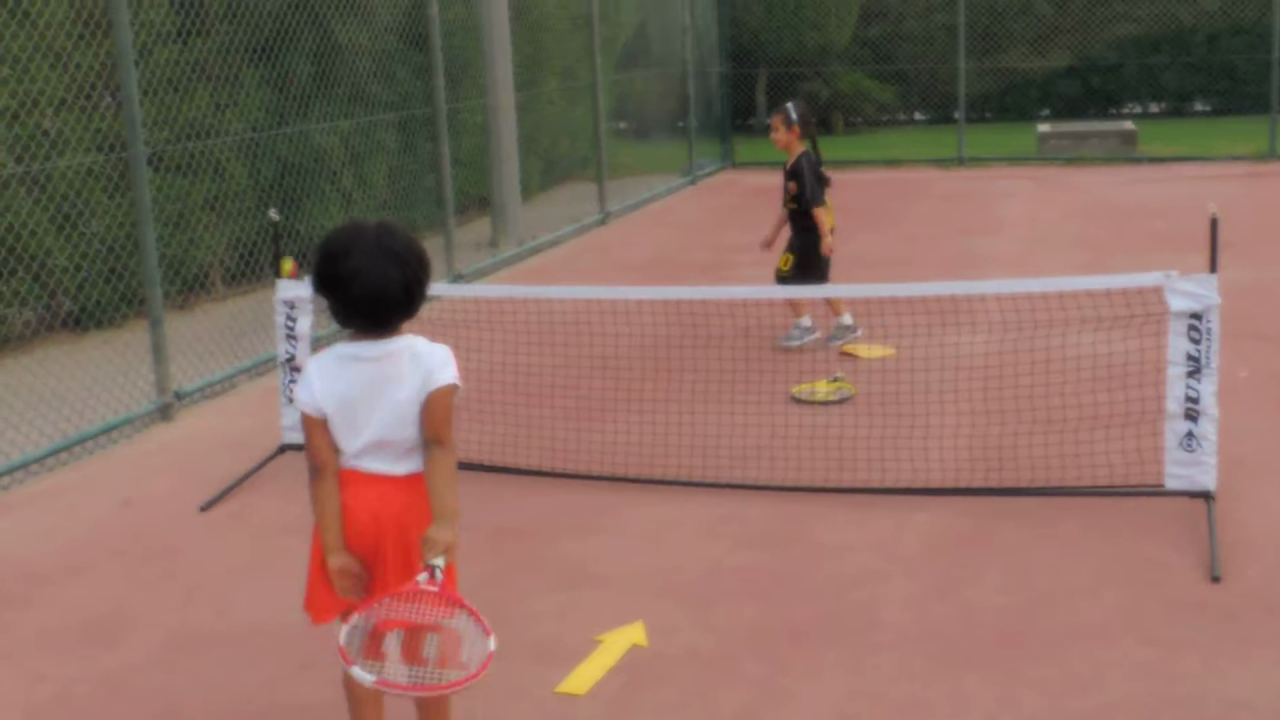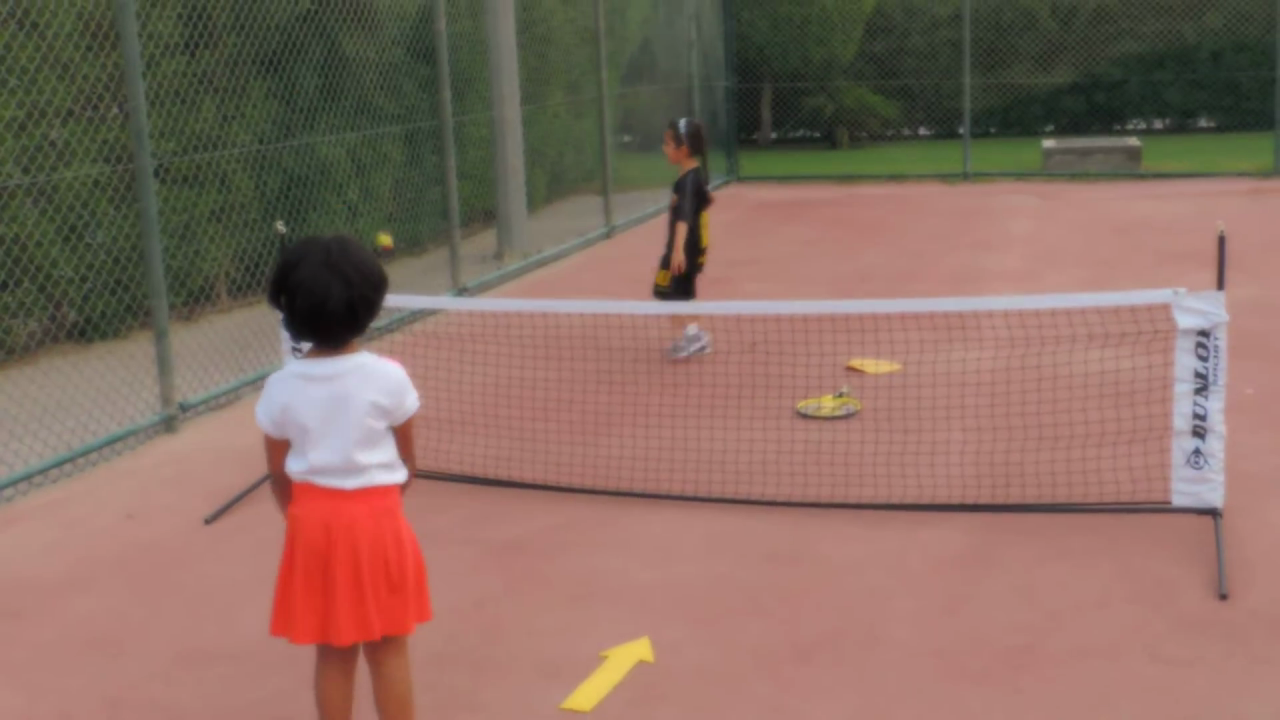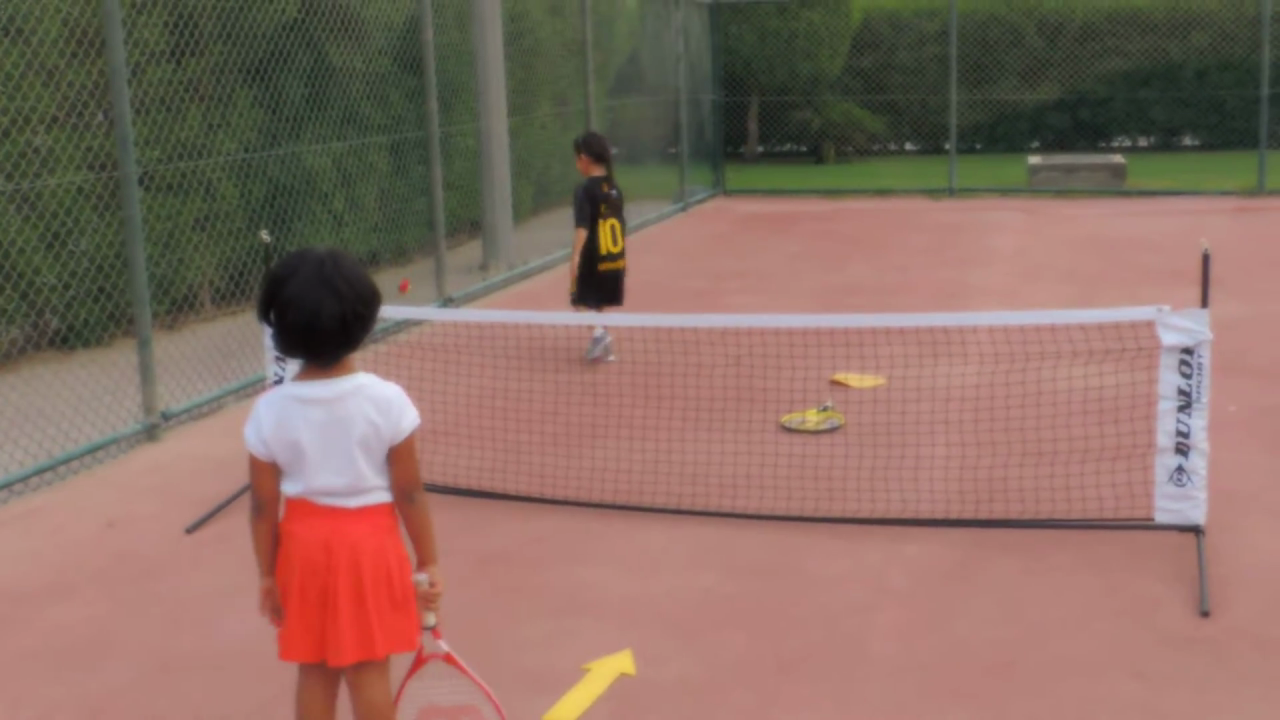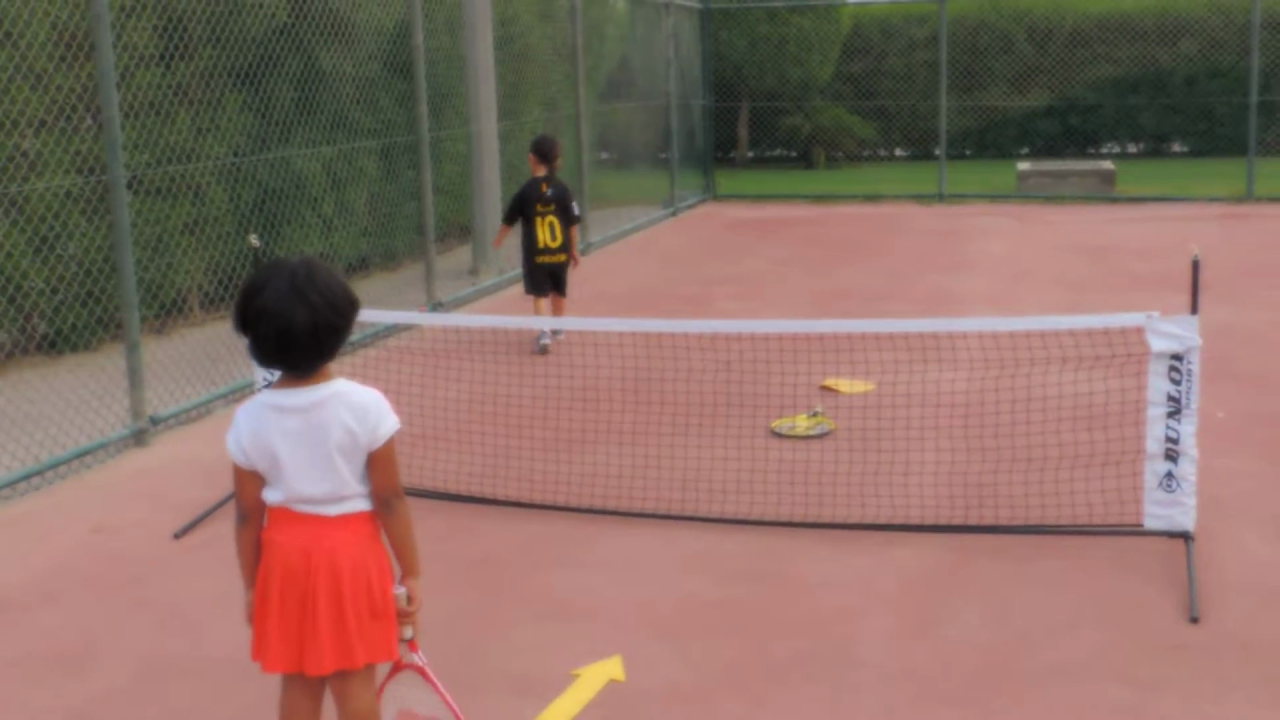
dt=0.7s
person 1, frame 1
left shoulder: (321, 370)
right shoulder: (432, 359)
left elbow: (322, 465)
right elbow: (437, 443)
left wrist: (334, 547)
right wrist: (447, 521)
left hip: (351, 510)
right hip: (412, 507)
person 1, frame 2
left shoulder: (280, 388)
right shoulder: (387, 377)
left elbow: (280, 477)
right elbow: (407, 460)
left hip: (313, 523)
right hip: (376, 521)
left knee: (333, 651)
right knee: (388, 650)
person 1, frame 3
left shoulder: (271, 409)
right shoulder: (386, 399)
left elbow: (264, 505)
right elbow: (409, 493)
left wrist: (267, 574)
right wrist: (428, 561)
left hip: (306, 545)
right hip: (369, 543)
left knee: (315, 668)
right knee: (367, 669)
person 1, frame 4
left shoulder: (250, 419)
right shoulder: (365, 406)
left elbow: (248, 514)
right elbow: (389, 500)
left wrist: (251, 585)
right wrist: (411, 572)
left hip: (287, 555)
right hip: (350, 553)
left knee: (299, 680)
right knee: (354, 679)
person 2, frame 1
left shoulder: (805, 163)
right shoulder: (794, 163)
left elbow: (816, 201)
right elbow: (790, 205)
left wrist: (826, 233)
right wrist: (774, 233)
left hip: (810, 234)
right hip: (806, 232)
left knee: (787, 278)
right knee: (817, 282)
left ankle: (805, 325)
right ankle: (846, 324)
person 2, frame 2
left shoulder: (690, 180)
right shoulder: (695, 176)
left elbow: (683, 217)
left wrist: (678, 249)
left hip: (686, 248)
right hip: (693, 248)
left knee: (665, 292)
right knee: (684, 294)
left ankle: (691, 333)
right ankle: (698, 338)
person 2, frame 3
left shoulder: (585, 190)
right shoulder: (615, 190)
left elbow: (582, 226)
left wrist: (575, 256)
left hip: (592, 261)
right hip: (616, 259)
left knee: (582, 303)
right knee: (604, 303)
left ankle: (599, 333)
right ankle: (603, 345)
person 2, frame 4
left shoulder: (525, 191)
right shoulder: (562, 190)
left elbow: (508, 221)
right elbow: (573, 224)
left wrist: (498, 241)
right wrist: (574, 250)
left hip: (536, 255)
right hip: (560, 253)
left knee: (539, 295)
right knee: (558, 291)
left ankle: (545, 331)
right ankle: (556, 327)
